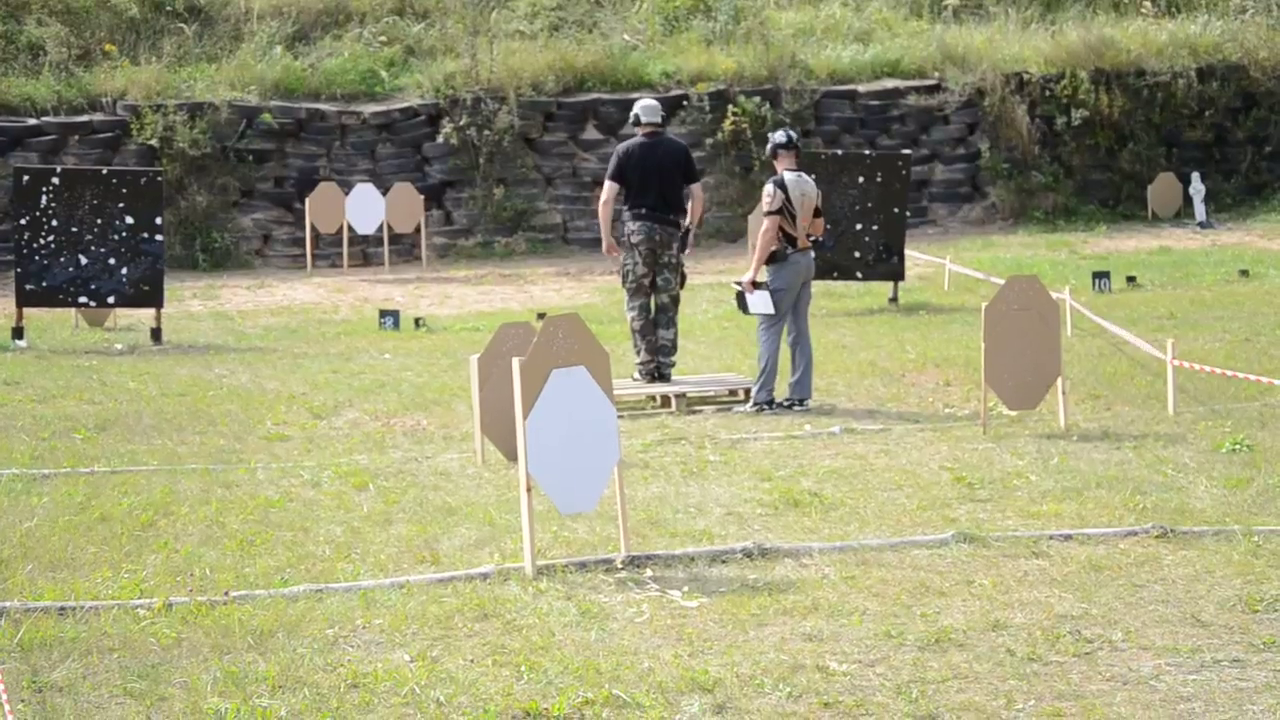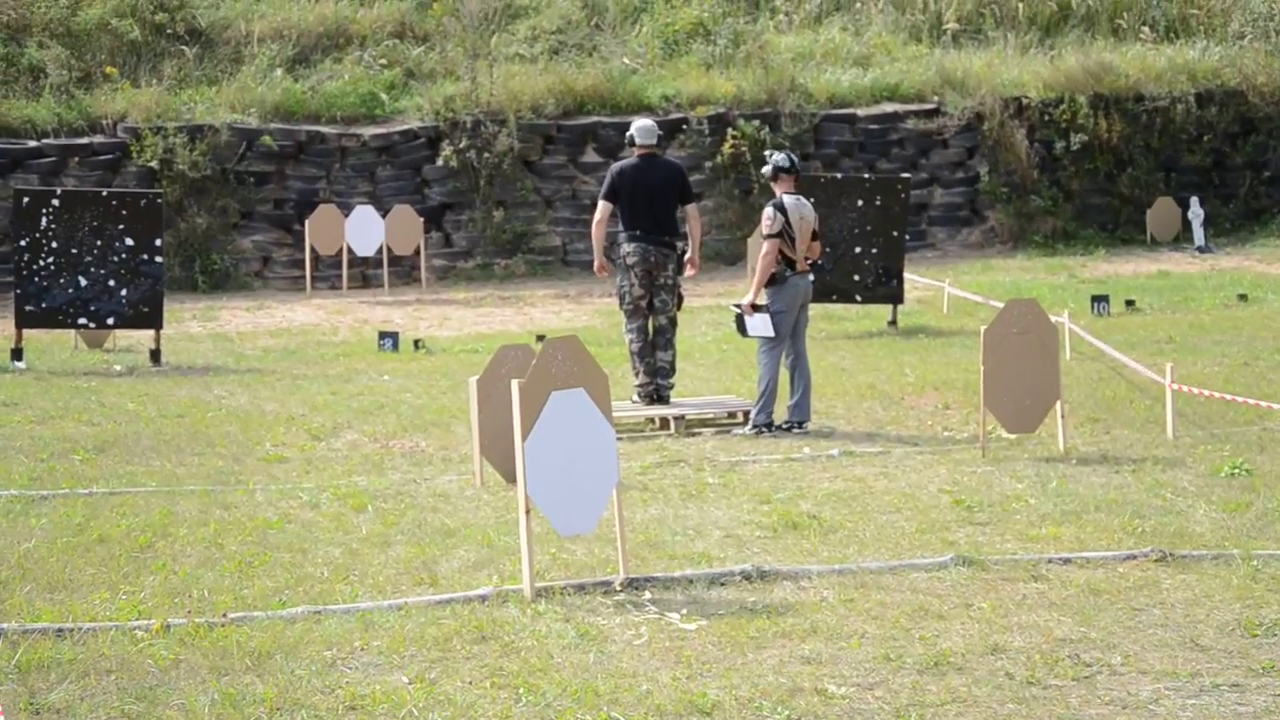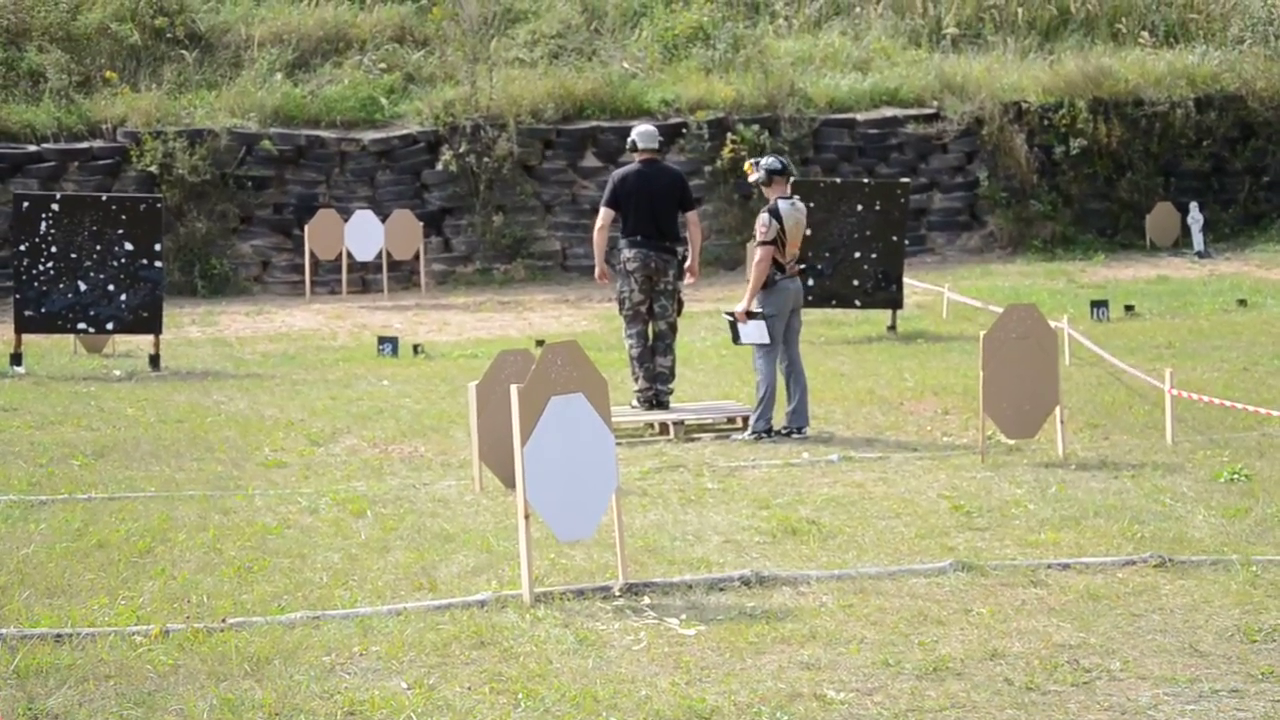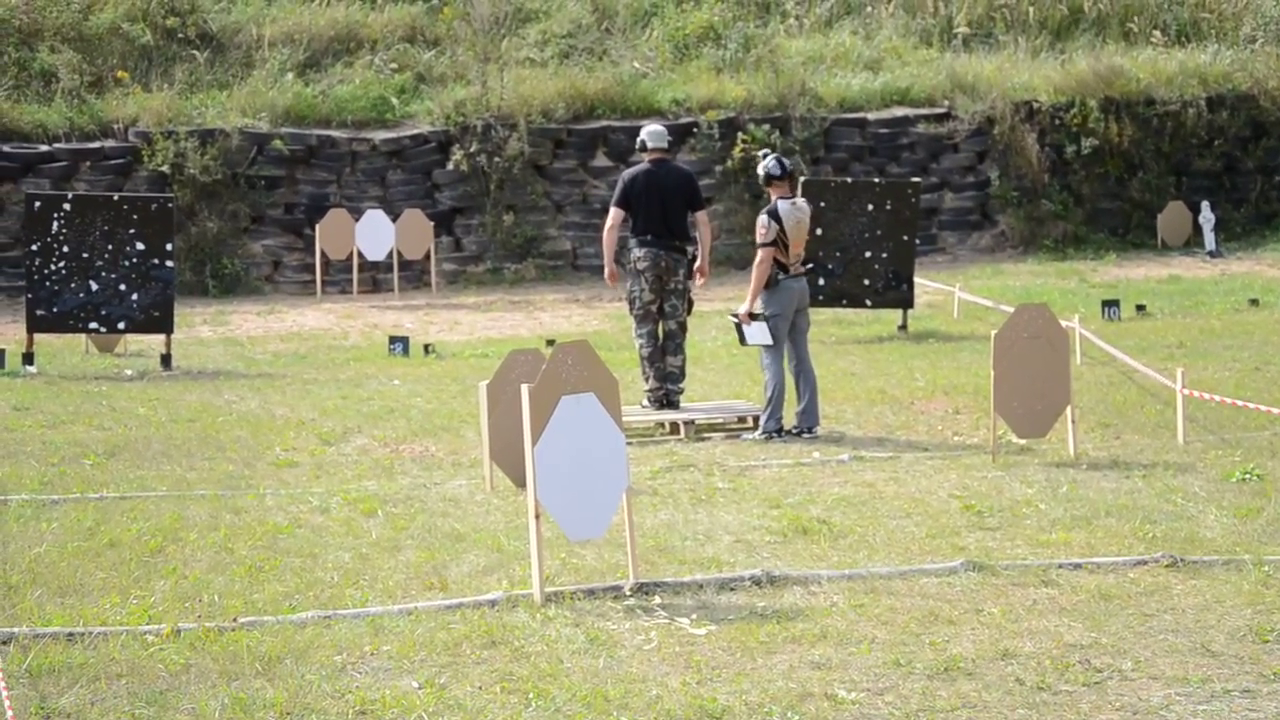
dt=1s
person 1, frame 1
left shoulder: (625, 150)
right shoulder: (679, 149)
left elbow: (607, 199)
right elbow: (697, 195)
left wrist: (606, 237)
right wrist: (689, 228)
left hip: (637, 229)
right hip: (670, 229)
left knee: (638, 300)
right knee: (667, 301)
left ankle: (646, 367)
right ankle: (664, 366)
person 1, frame 2
left shoulder: (619, 171)
right shoulder: (674, 170)
left elbow: (600, 218)
right elbow: (693, 215)
left wrist: (598, 255)
right wrist: (694, 251)
left hip: (633, 250)
right hip: (666, 251)
left knee: (636, 322)
right knee: (665, 322)
left ankle: (645, 388)
right ankle: (663, 388)
person 1, frame 3
left shoulder: (621, 177)
right shoulder: (675, 177)
left elbow: (602, 224)
right elbow: (693, 222)
left wrist: (599, 262)
right wrist: (693, 259)
left hip: (633, 256)
right hip: (667, 257)
left knee: (636, 328)
right knee: (665, 328)
left ankle: (644, 394)
right ankle: (662, 393)
person 1, frame 4
left shoulder: (631, 177)
right shoulder: (685, 177)
left elbow: (612, 224)
right elbow: (703, 222)
left wrist: (609, 263)
right wrist: (703, 259)
left hip: (643, 255)
right hip: (676, 256)
left knee: (646, 327)
right knee: (675, 328)
left ankle: (655, 392)
right ankle: (673, 392)
person 2, frame 1
left shoulder: (775, 185)
right shoulder: (810, 185)
left elbow: (769, 230)
right elbow: (818, 228)
left wrist: (753, 270)
left hip: (785, 263)
right hip: (806, 260)
left knee: (770, 328)
right knee: (799, 329)
left ankle: (763, 397)
right ankle: (800, 395)
person 2, frame 2
left shoulder: (775, 208)
right shoulder: (808, 208)
left elbow: (768, 253)
left wrist: (752, 293)
left hip: (783, 285)
right hip: (803, 282)
left knee: (769, 351)
right knee: (797, 351)
left ankle: (762, 420)
right ankle: (798, 417)
person 2, frame 3
left shoulder: (769, 214)
right shoulder: (799, 208)
left elbow: (762, 260)
left wrist: (747, 300)
right wrist: (757, 172)
left hip: (774, 289)
right hip: (794, 285)
left knee: (765, 358)
right knee: (791, 357)
left ankle: (760, 426)
right ankle: (797, 423)
person 2, frame 4
left shoulder: (769, 215)
right shoulder: (803, 207)
left elbow: (763, 261)
left wrist: (748, 302)
right wrist: (776, 163)
left hip: (778, 289)
right hip: (800, 284)
left knee: (772, 358)
right knee: (800, 357)
left ankle: (771, 426)
right ankle: (808, 422)
